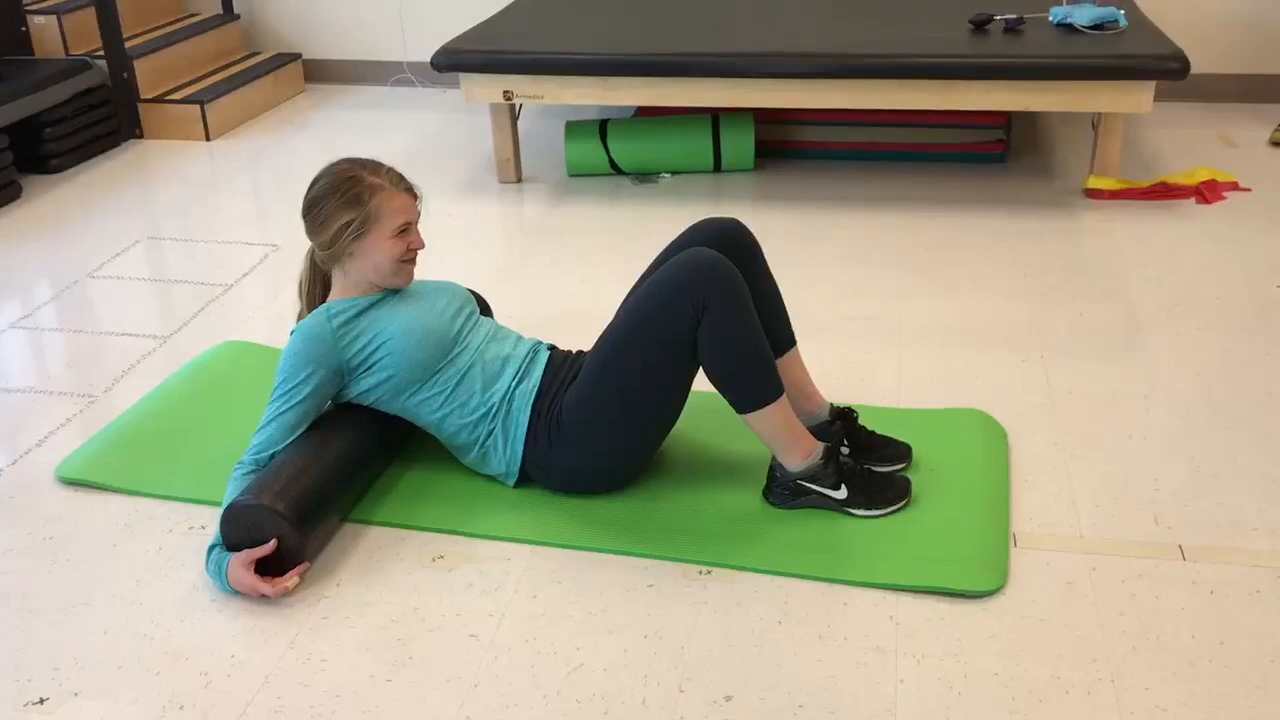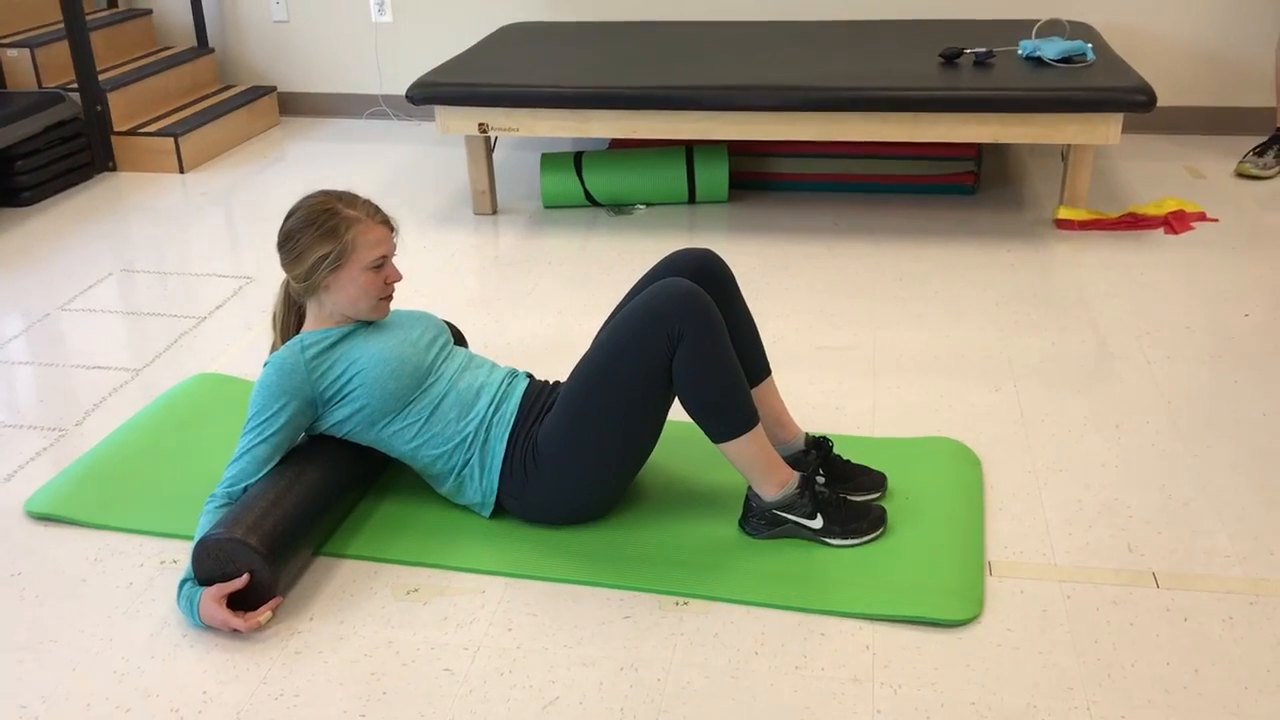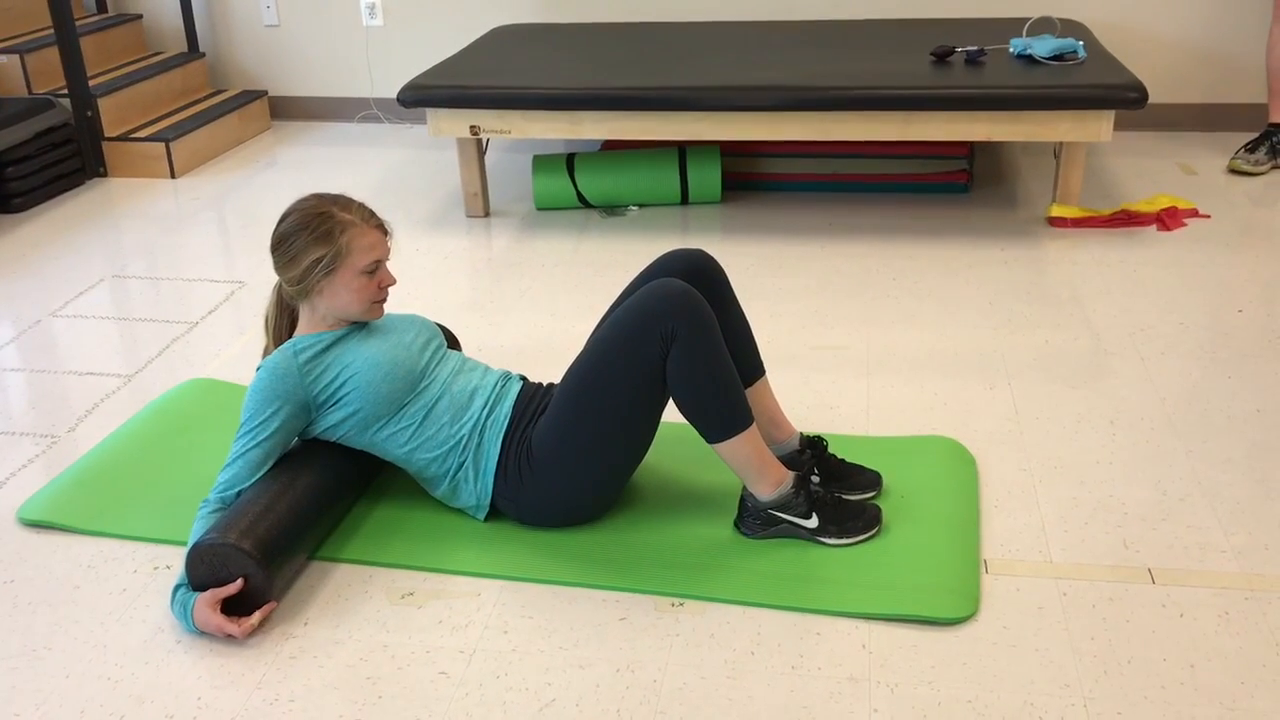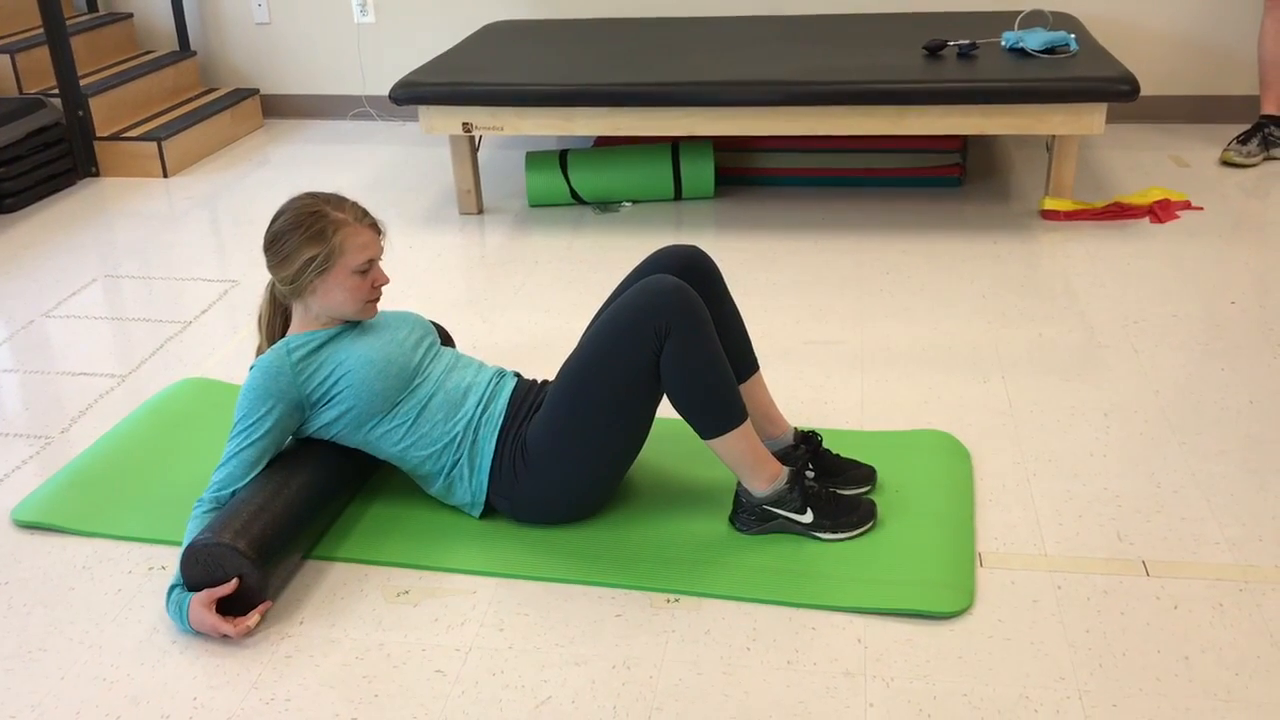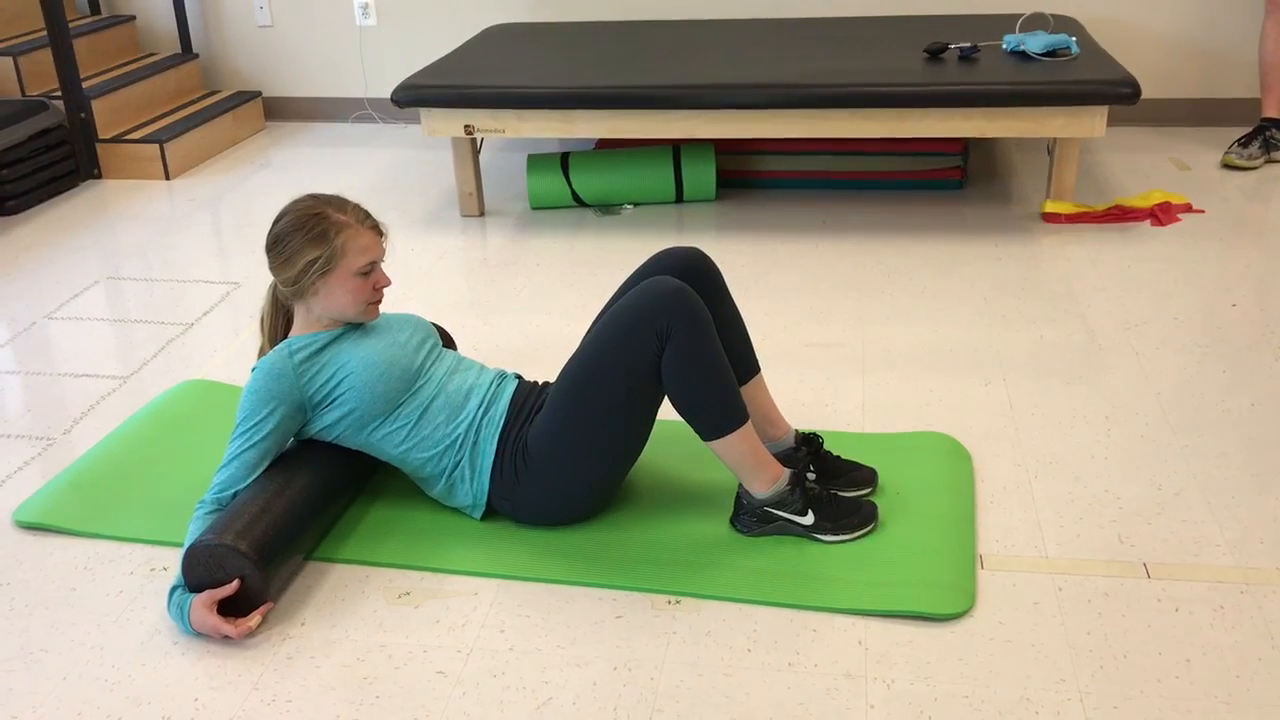
dt=1s
person 1, frame 1
left shoulder: (404, 291)
right shoulder: (324, 339)
right elbow: (262, 458)
right wrist: (226, 552)
left hip: (573, 385)
right hip: (566, 444)
left knee: (721, 237)
right knee: (703, 279)
left ankle: (819, 422)
right ankle: (805, 468)
person 1, frame 2
left shoulder: (380, 321)
right shoulder: (298, 369)
right elbow: (235, 490)
right wrist: (199, 586)
left hip: (548, 415)
right hip: (543, 473)
left knee: (696, 267)
right knee: (679, 308)
left ankle: (794, 451)
right ankle: (779, 496)
person 1, frame 3
left shoulder: (373, 325)
right shoulder: (291, 373)
right elbow: (227, 495)
right wrist: (193, 592)
left hip: (543, 416)
right hip: (538, 476)
left knee: (689, 268)
right knee: (672, 309)
left ankle: (788, 451)
right ankle: (774, 497)
person 1, frame 4
left shoulder: (368, 324)
right shoulder: (284, 372)
right elbow: (222, 495)
right wrist: (187, 592)
left hip: (537, 412)
right hip: (535, 473)
left knee: (682, 262)
right knee: (666, 303)
left ankle: (783, 445)
right ankle: (769, 493)
person 1, frame 5
left shoulder: (370, 325)
right shoulder: (285, 374)
right elbow: (223, 496)
right wrist: (189, 594)
left hip: (538, 414)
right hip: (535, 475)
left knee: (683, 266)
right knee: (667, 306)
left ankle: (784, 448)
right ankle: (769, 495)
